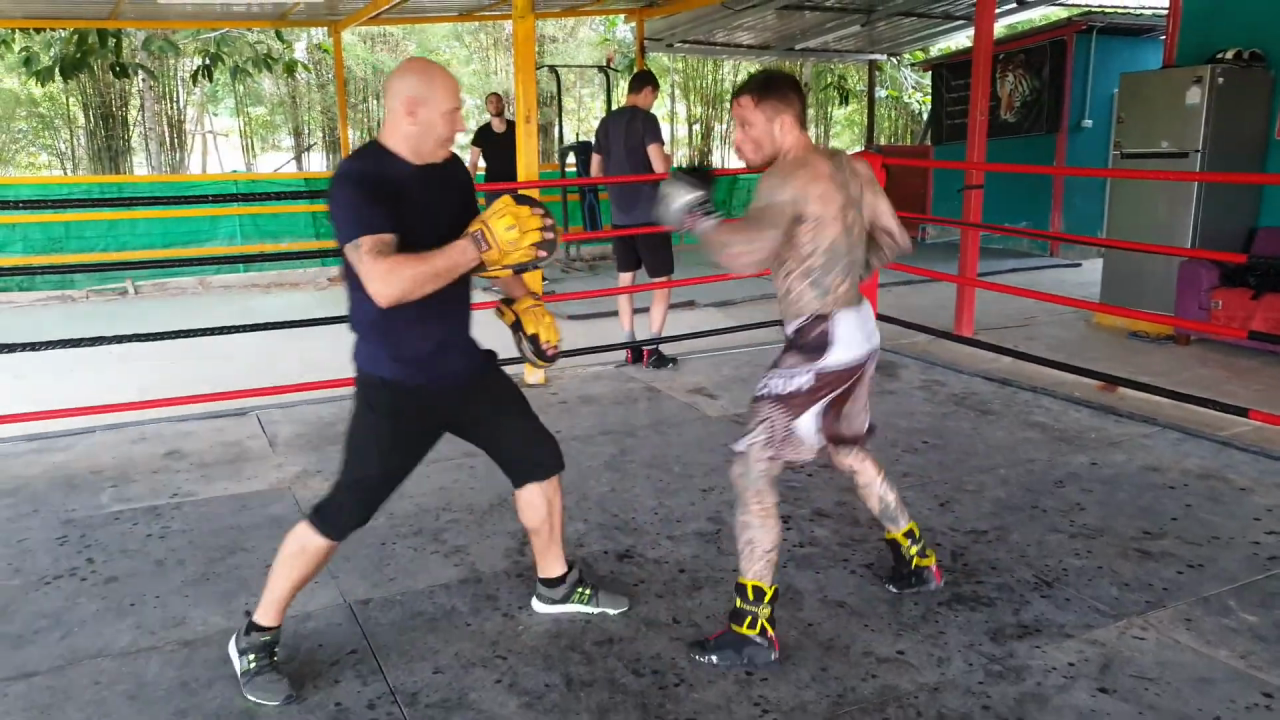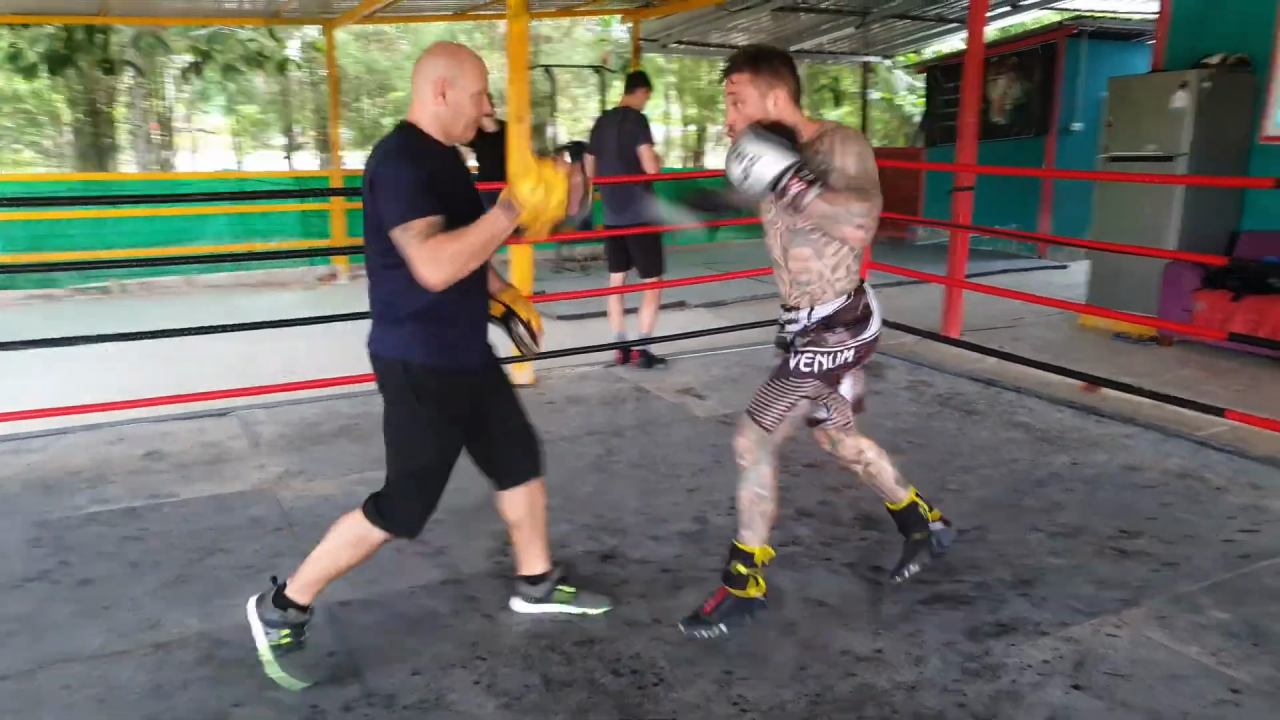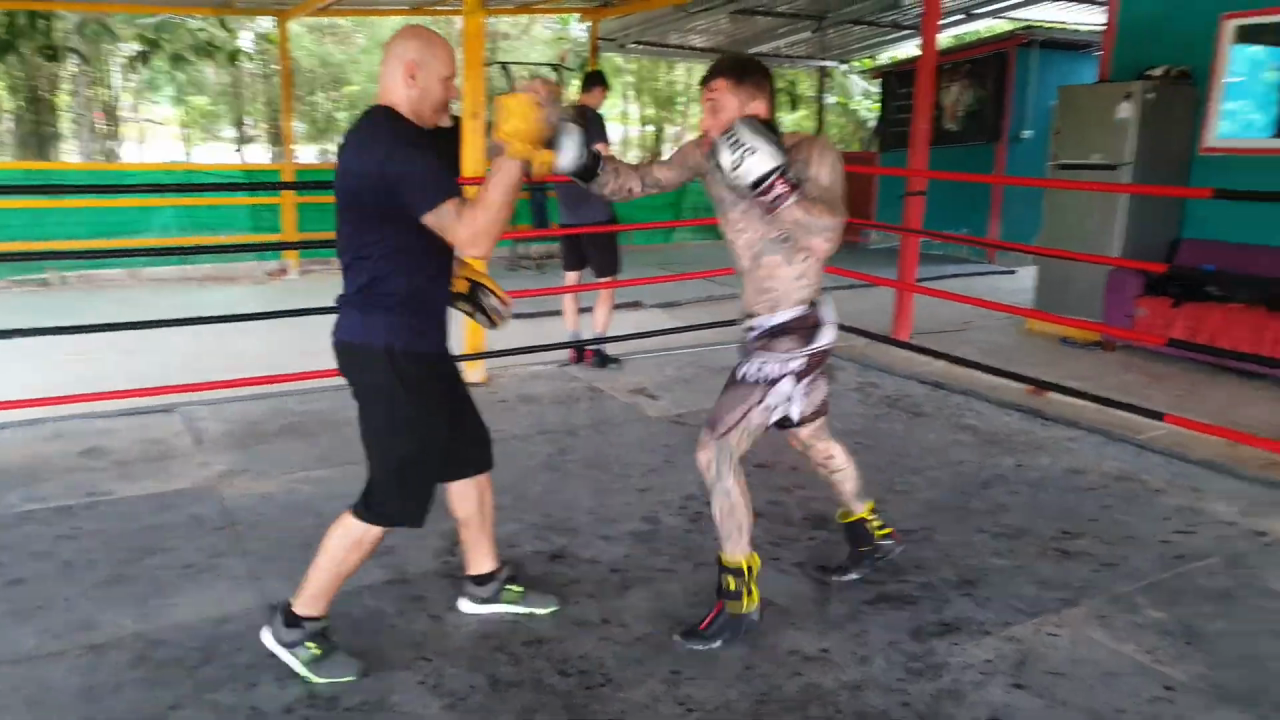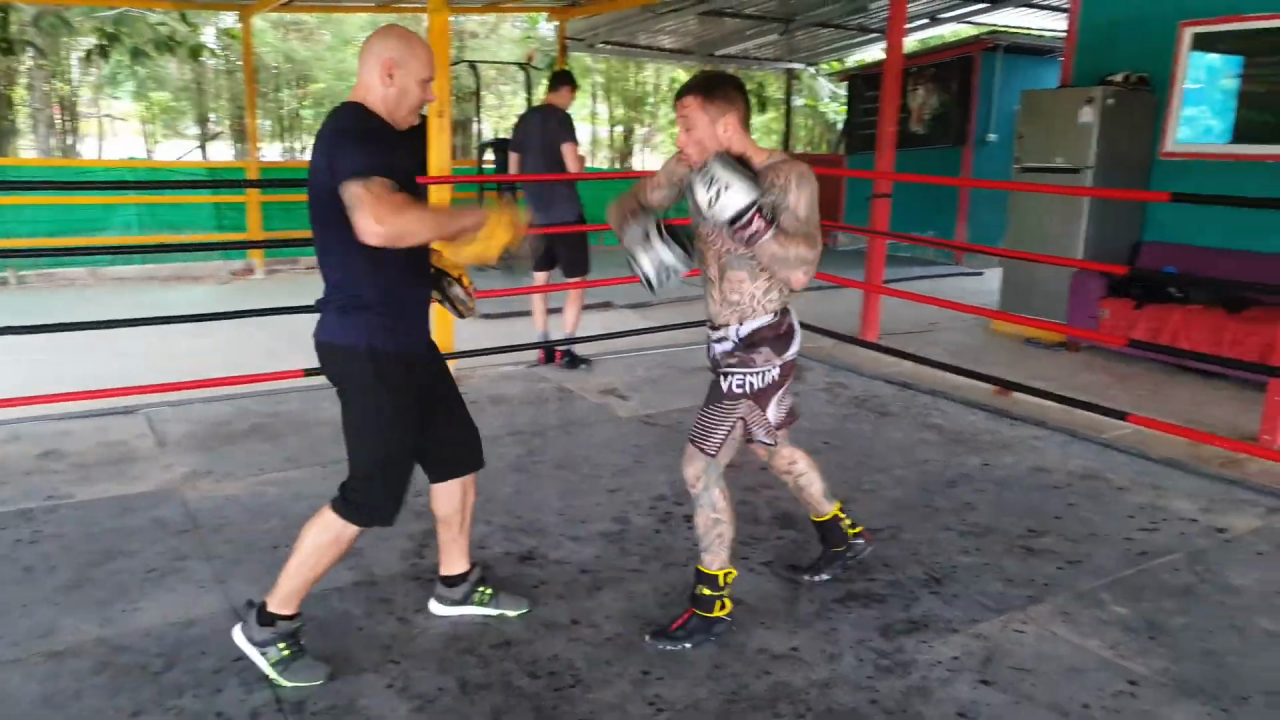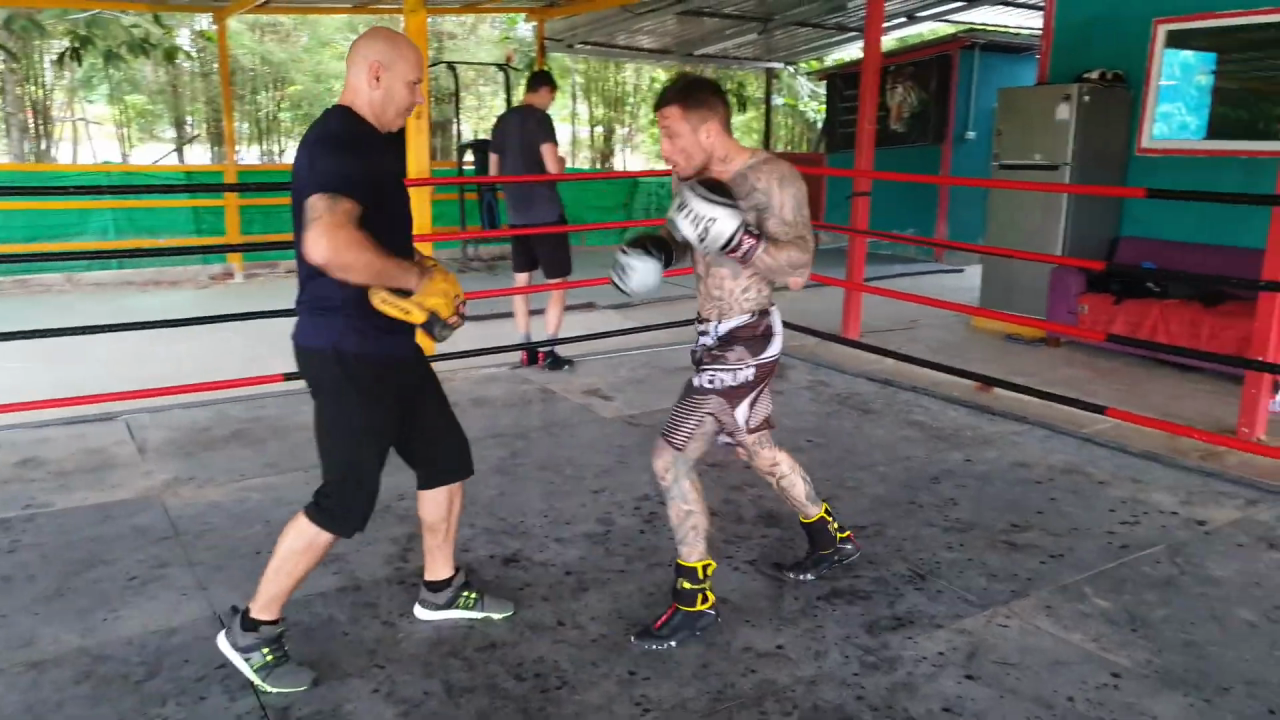
dt=0.1s
person 1, frame 1
left shoulder: (449, 170)
right shoulder: (360, 181)
left elbow: (468, 251)
right elbow: (387, 284)
left wrist: (522, 299)
right wrist: (483, 243)
left hip: (460, 363)
right hip: (397, 377)
left knee: (538, 459)
right knee: (348, 512)
left ankle: (556, 584)
right ankle: (259, 634)
person 1, frame 2
left shoulder: (445, 155)
right shoulder: (403, 163)
right elbow: (437, 268)
left wrist: (499, 291)
right wrist: (515, 209)
left hip: (464, 350)
right hip: (418, 360)
left knee: (521, 460)
right knee: (402, 508)
left ankle: (537, 582)
right ankle: (285, 606)
person 1, frame 3
left shoulder: (393, 136)
right shoulder: (391, 140)
right elbow: (472, 234)
left wrist: (455, 277)
right wrist: (512, 154)
left hip: (410, 338)
right hip: (386, 345)
left knee: (468, 455)
right knee: (394, 497)
left ankle: (483, 582)
right ankle: (297, 623)
person 1, frame 4
left shoulder: (367, 135)
right shoulder: (357, 136)
right elbow: (377, 225)
left wrist: (430, 263)
right wrist: (479, 223)
left hip: (395, 337)
right hip: (369, 345)
left knee: (457, 452)
right knee: (371, 494)
left ankle: (455, 583)
right ankle: (270, 621)
person 1, frame 5
left shoulder: (376, 140)
right shoulder: (336, 141)
right elbow: (326, 245)
left wrist: (427, 278)
right wrist: (417, 280)
left hip: (389, 343)
right hip: (344, 351)
left knee: (447, 459)
right knee: (343, 502)
left ankle: (441, 588)
right ankle: (252, 631)
person 2, frame 1
left shoulder: (801, 175)
right shoulder: (854, 170)
left elbow: (746, 253)
right elbow: (896, 243)
left wrist: (692, 214)
left hip: (823, 342)
right hip: (857, 335)
left knee: (751, 473)
right knee: (849, 454)
left ankle: (753, 628)
right ankle: (916, 560)
person 2, frame 2
left shoulder: (842, 145)
right shoulder: (762, 146)
left elbow: (859, 225)
left wrist: (788, 179)
left hip: (838, 321)
right hip: (806, 321)
left knee: (753, 439)
right knee: (838, 436)
left ankle: (744, 587)
right ankle: (922, 521)
person 2, frame 3
left shoulder: (814, 154)
right shoulder: (712, 152)
left elbow: (821, 242)
right elbow: (640, 179)
left wrist: (770, 179)
right wrist: (591, 164)
left hip: (796, 331)
right hip: (766, 330)
left knee: (716, 455)
right knee: (812, 437)
left ankle: (739, 599)
right ankle: (873, 534)
person 2, frame 4
left shoulder: (793, 177)
right shoulder: (697, 168)
left elbow: (800, 271)
right elbow: (633, 202)
left wrist: (744, 216)
right wrist: (640, 231)
left hip: (761, 342)
right hip: (727, 339)
left knee: (699, 467)
right knee: (771, 448)
left ankle: (712, 604)
right ankle: (843, 536)
person 2, frame 5
left shoulder: (773, 178)
right shoulder: (695, 176)
left elbow: (798, 269)
right elbow: (691, 247)
left wrist: (734, 236)
right wrist: (651, 254)
left hip: (746, 342)
right hip: (718, 337)
left knee: (669, 459)
right knee: (757, 447)
left ankle: (696, 600)
right ankle: (832, 537)
person 3, frame 1
left shoulder: (607, 122)
right shoulder: (645, 119)
left elbow: (595, 172)
right elbow: (660, 168)
right wrist: (667, 159)
left hip: (620, 214)
right hip: (648, 213)
left knee: (625, 279)
right knee: (661, 280)
left ankle: (631, 347)
right ankle: (652, 349)
person 3, frame 2
left shoulder: (601, 122)
right shoulder: (636, 119)
left elbow: (590, 172)
right elbow: (651, 168)
right wrist: (658, 161)
left hip: (612, 214)
right hip: (640, 213)
left knee: (616, 280)
right knee: (652, 281)
left ankle: (620, 348)
right ankle: (641, 349)
person 3, frame 3
right shoulder: (592, 119)
left hip: (568, 212)
right hip: (596, 212)
left knee: (571, 278)
right knee: (606, 281)
left ankle: (574, 347)
right ankle: (595, 349)
person 3, frame 4
left shoulder: (524, 120)
right shoulder: (560, 118)
left elbow: (514, 170)
right elbow: (574, 168)
right wrist: (580, 161)
left hip: (537, 212)
right hip: (565, 212)
left knee: (540, 279)
right knee: (575, 280)
left ankle: (544, 347)
right ankle: (565, 350)
person 3, frame 5
left shoulder: (503, 121)
right shoulder: (539, 119)
left elbow: (494, 172)
right elbow: (553, 167)
right wrist: (562, 162)
left hip: (517, 214)
right hip: (546, 213)
left knee: (521, 280)
right knee: (557, 282)
left ankle: (527, 349)
right ankle: (547, 352)
